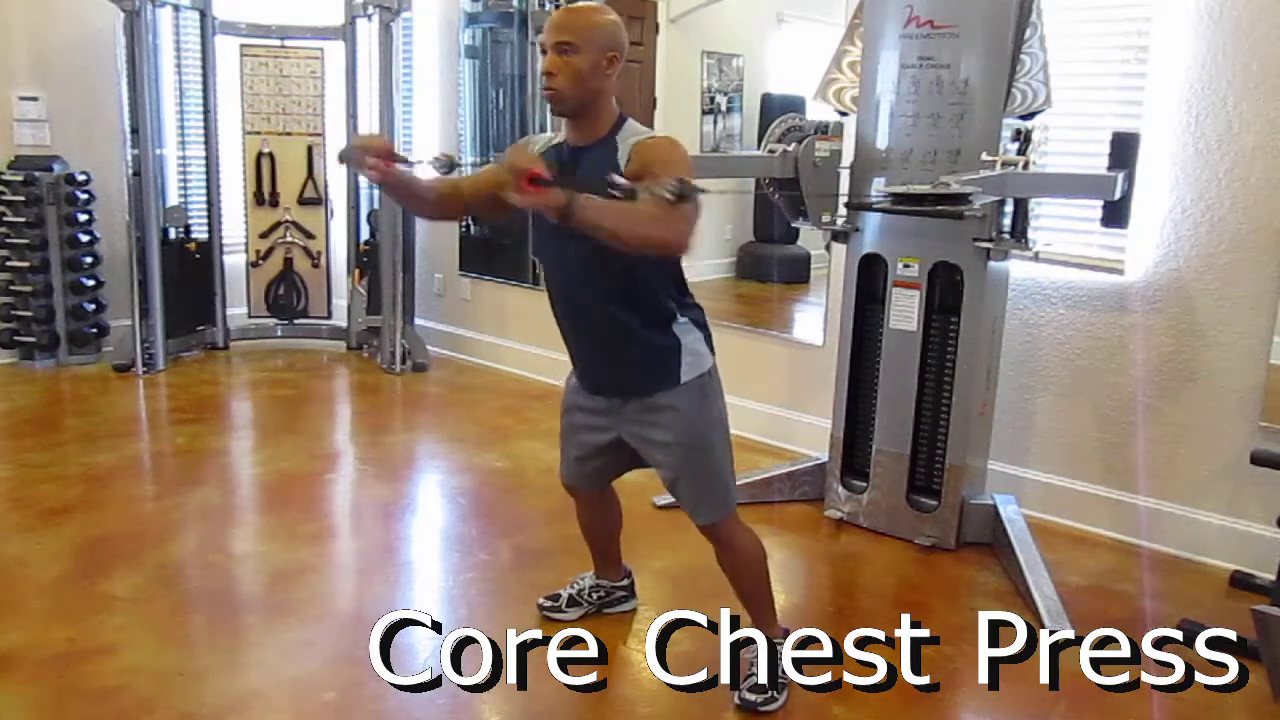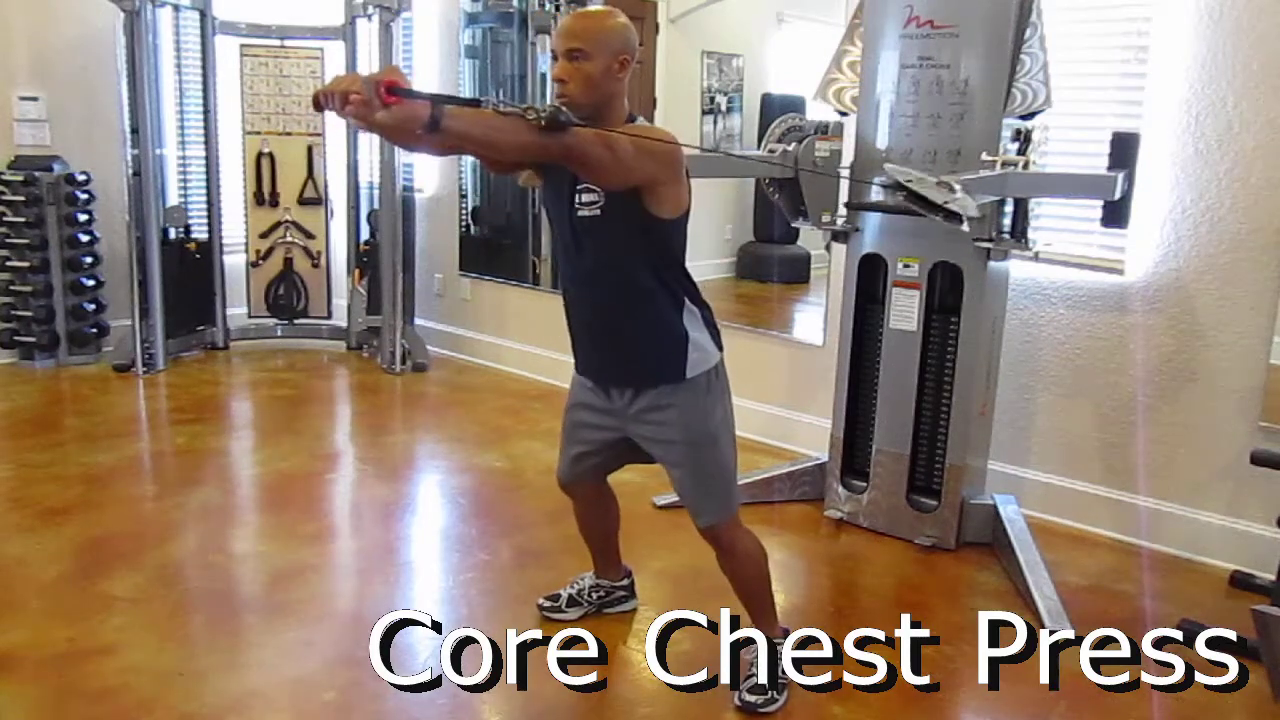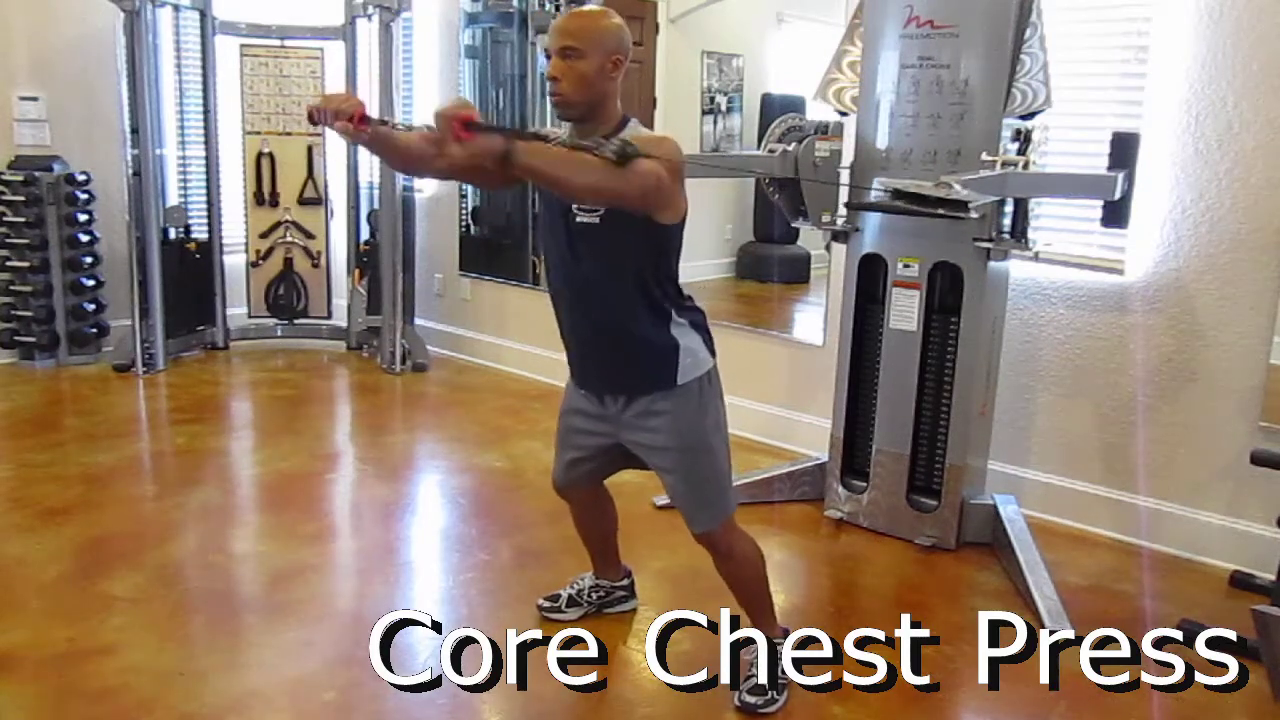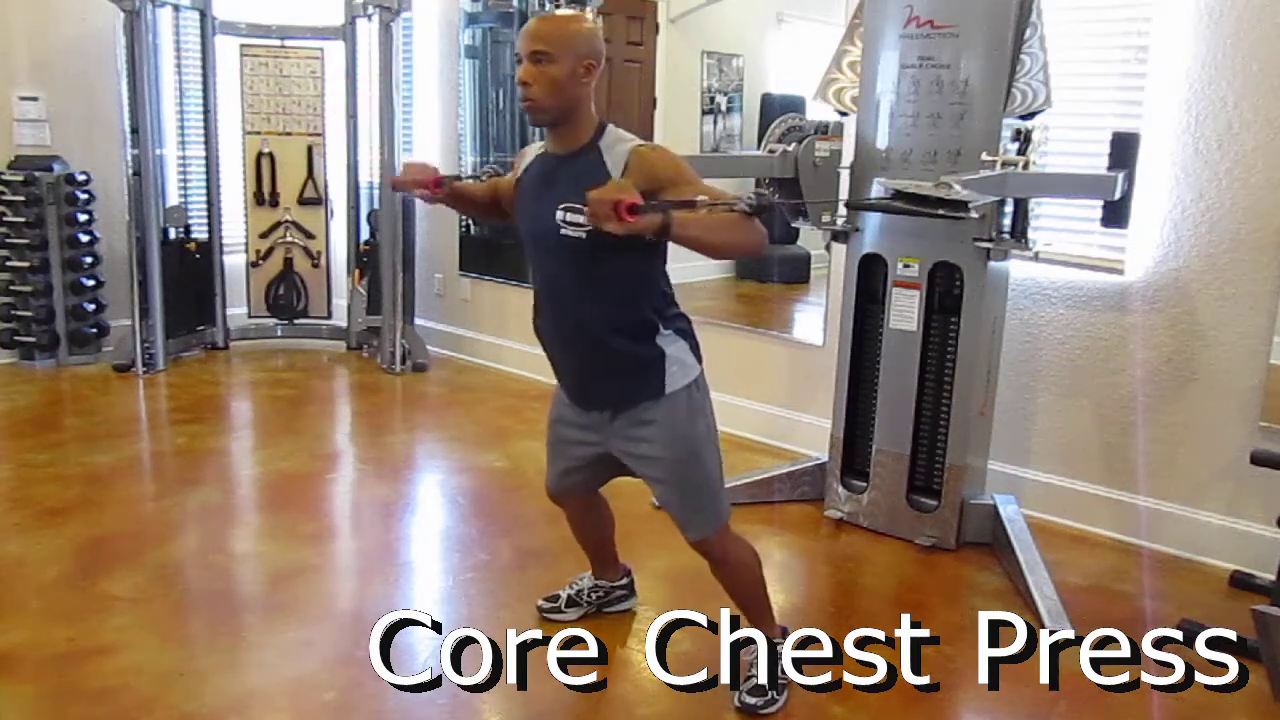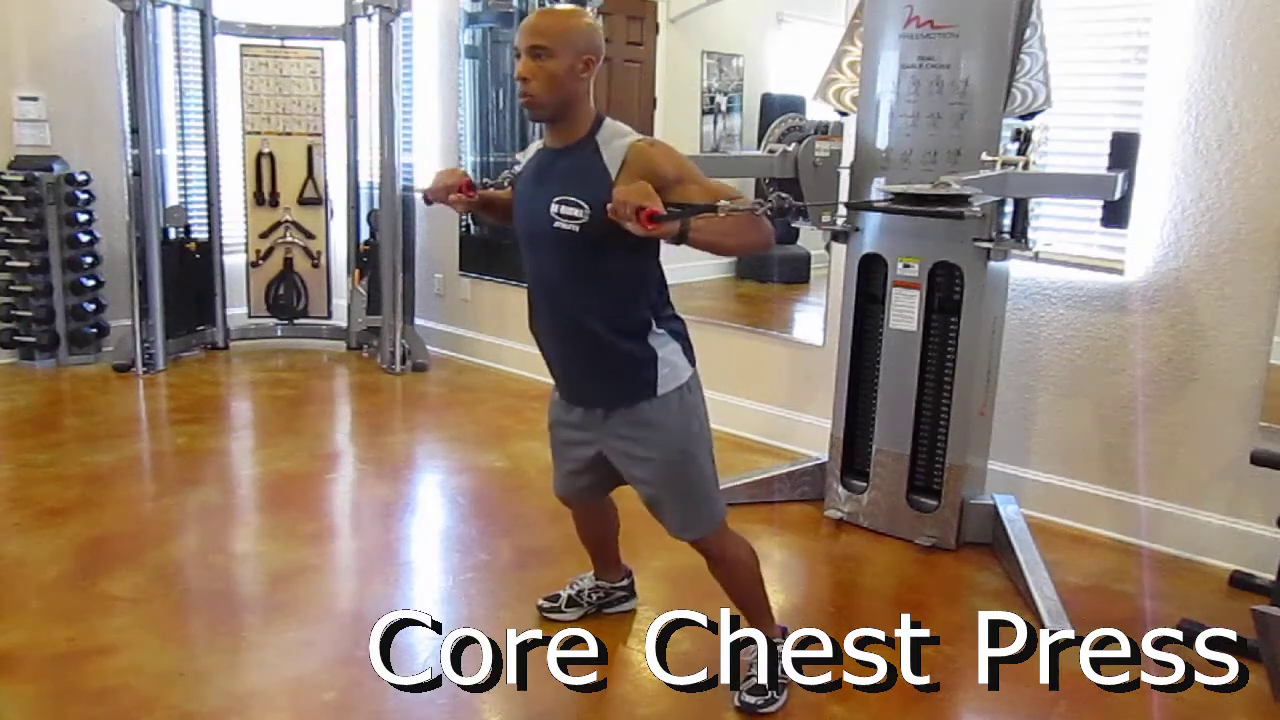
dt=0.4s
person 1, frame 1
left shoulder: (653, 154)
right shoulder: (542, 153)
left elbow: (671, 234)
right elbow: (444, 203)
left wrist: (562, 204)
right wrist: (389, 171)
left hip: (669, 377)
right hip: (593, 375)
left knee: (716, 519)
right knee: (585, 482)
left ankle: (769, 643)
right ankle: (611, 584)
person 1, frame 2
left shoulder: (652, 152)
right shoulder: (550, 148)
left elbow: (552, 141)
right elbow: (457, 141)
left wrist: (428, 113)
right wrist: (369, 112)
left hip: (677, 377)
right hip: (600, 371)
left knee: (718, 523)
right knee: (579, 477)
left ankle: (770, 644)
right ankle: (611, 583)
person 1, frame 3
left shoulder: (652, 151)
right shoulder: (547, 146)
left elbow: (630, 191)
right elbow: (437, 162)
left wrist: (502, 150)
right wrist: (368, 131)
left hip: (668, 379)
right hip: (593, 377)
left knee: (713, 527)
right knee: (574, 481)
left ankle: (770, 645)
right ankle: (611, 583)
person 1, frame 4
left shoulder: (639, 162)
right shoulder: (531, 163)
left elbow: (748, 234)
right elbow: (501, 205)
left wrist: (653, 220)
right wrist: (447, 191)
left hip: (655, 389)
right hip: (579, 389)
left knee: (708, 534)
right knee: (569, 489)
left ankle: (770, 644)
right ankle: (610, 583)
person 1, frame 5
left shoulder: (637, 157)
right shoulder: (534, 159)
left elbow: (755, 230)
left wrist: (669, 223)
right wrist: (475, 197)
left hip: (648, 389)
right hip: (574, 387)
left knee: (704, 530)
right knee: (579, 494)
left ankle: (769, 645)
right ankle: (611, 584)
